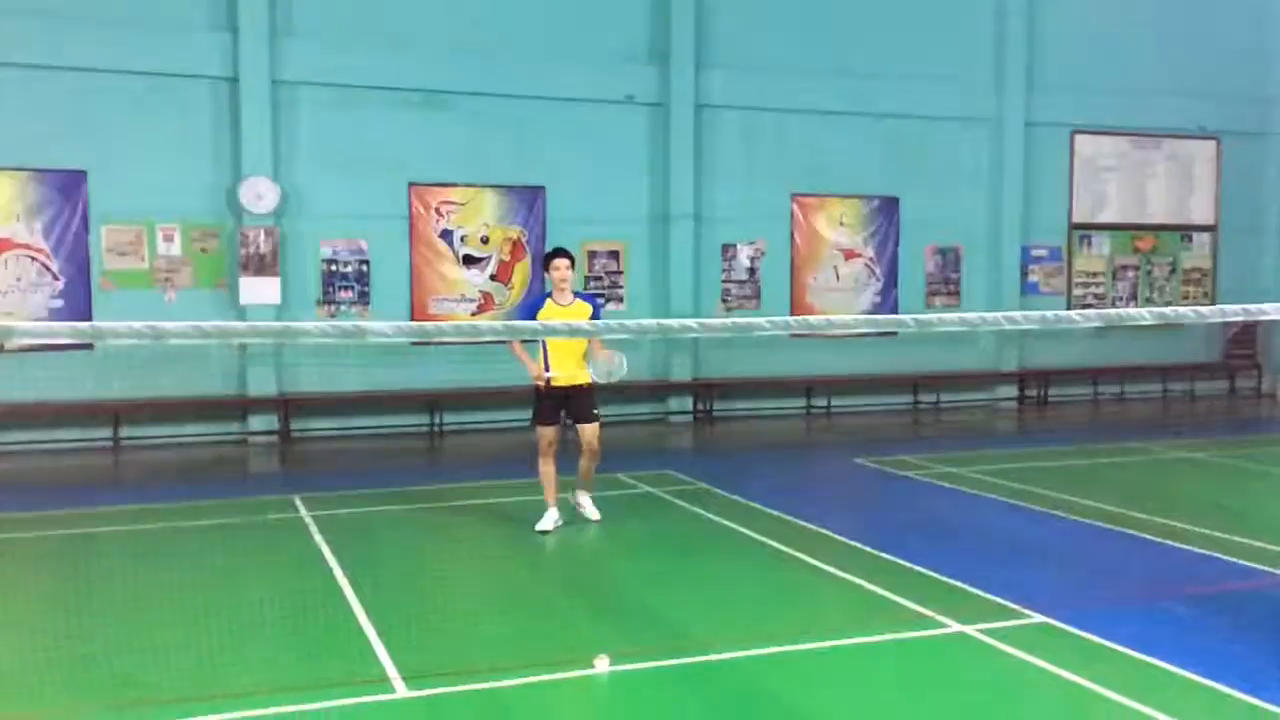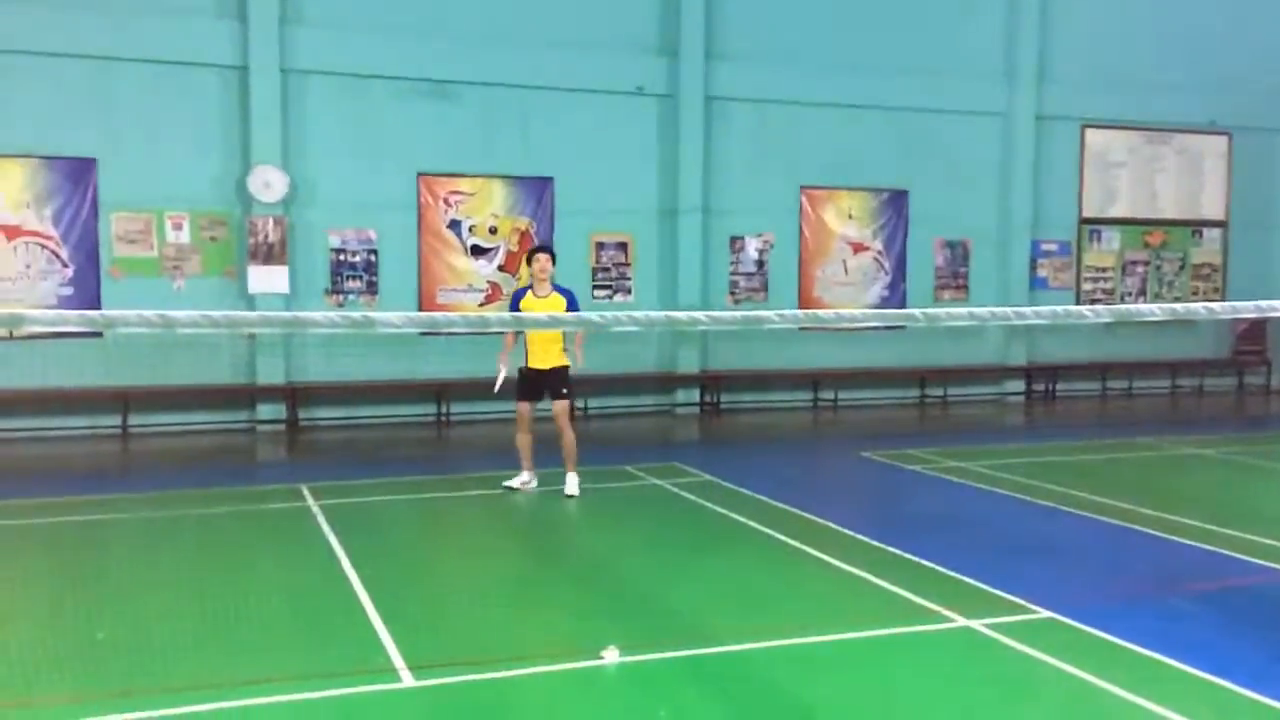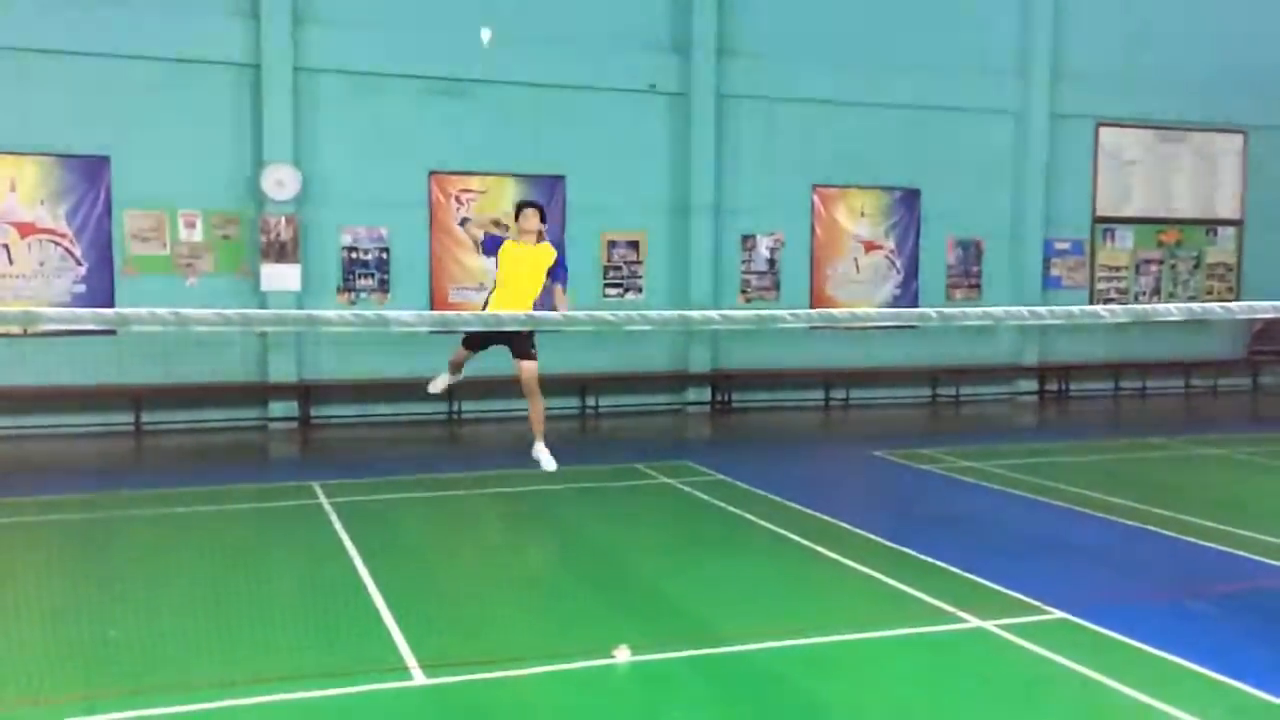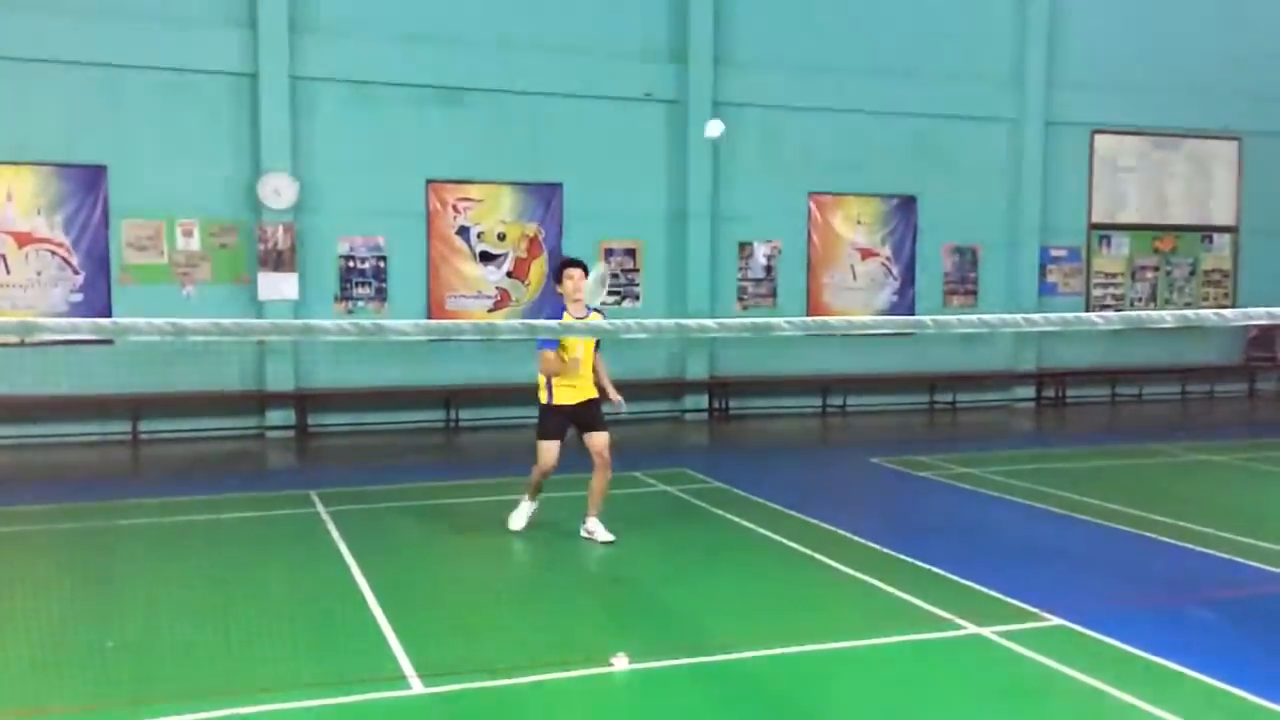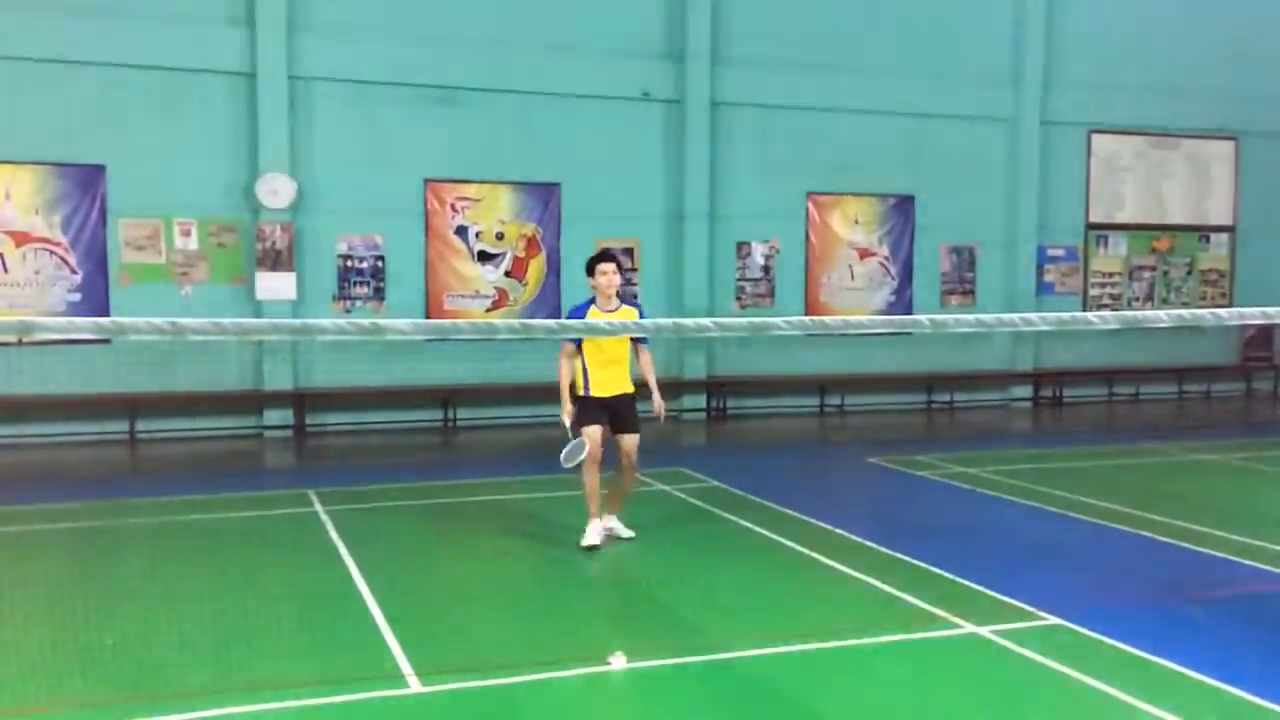
dt=1s
person 1, frame 1
left shoulder: (589, 305)
right shoulder: (537, 307)
right elbow: (515, 339)
left wrist: (601, 354)
right wrist: (531, 365)
left hip: (581, 383)
right hip: (548, 386)
left knee: (591, 445)
right knee: (546, 448)
left ankle: (582, 495)
right ankle: (552, 511)
person 1, frame 2
left shoulder: (566, 296)
right shoulder: (520, 296)
left elbow: (577, 327)
right elbow: (512, 328)
left wrist: (576, 347)
right wrist: (505, 352)
left hip: (557, 366)
right hip: (530, 367)
left knee: (562, 420)
right knee: (523, 421)
left ankle: (571, 475)
right ankle: (528, 475)
person 1, frame 3
left shoulder: (550, 254)
right shoulder: (504, 243)
left elbow: (558, 293)
right elbow: (468, 228)
left wrist: (563, 315)
left knee: (530, 384)
right knee: (457, 359)
left ankle: (540, 446)
right ankle: (452, 374)
person 1, frame 4
left shoulder: (598, 318)
right shoulder: (553, 321)
right elbow: (545, 367)
left wrist: (609, 388)
right wrist: (567, 367)
left hip: (587, 399)
right hip: (556, 401)
left knee: (603, 458)
right knee: (547, 465)
left ankle: (591, 522)
right ankle: (529, 501)
person 1, frame 5
left shoulder: (634, 312)
right shoulder: (579, 314)
left elbow: (642, 353)
right elbow: (566, 358)
left wrist: (655, 392)
right wrist: (565, 399)
left hip: (623, 394)
right hip: (589, 395)
left knee: (630, 459)
right knee: (593, 454)
left ankle: (610, 517)
right ankle: (594, 522)
